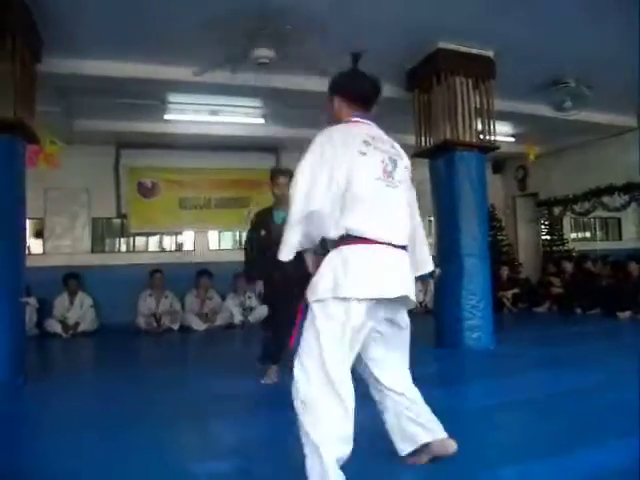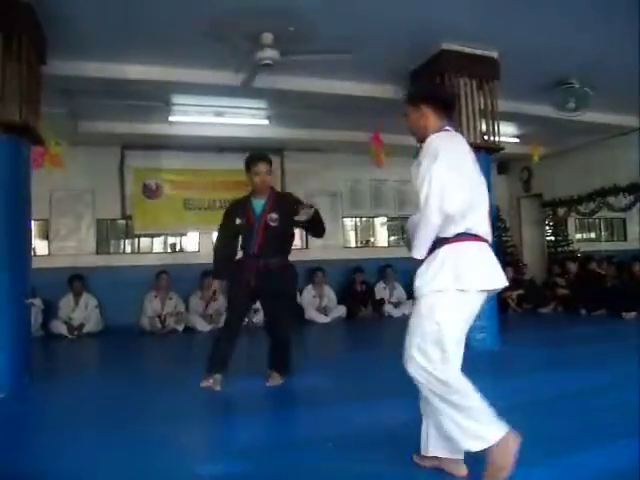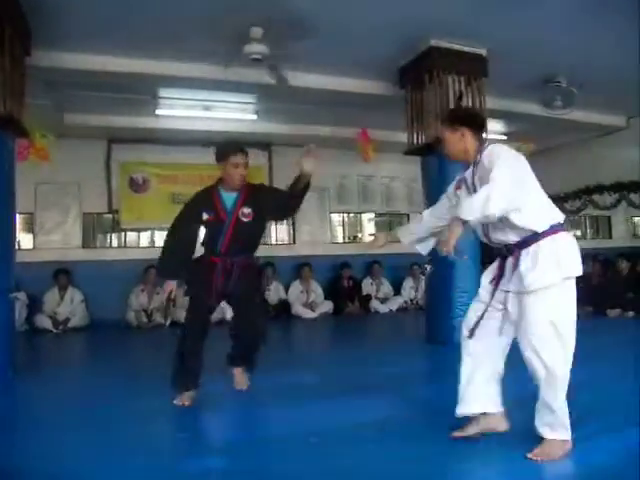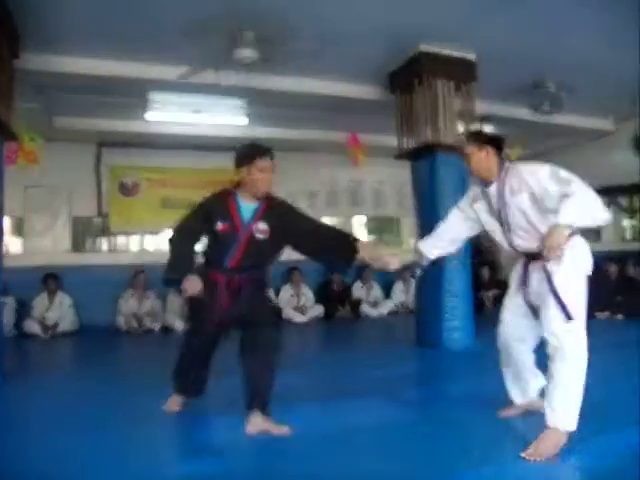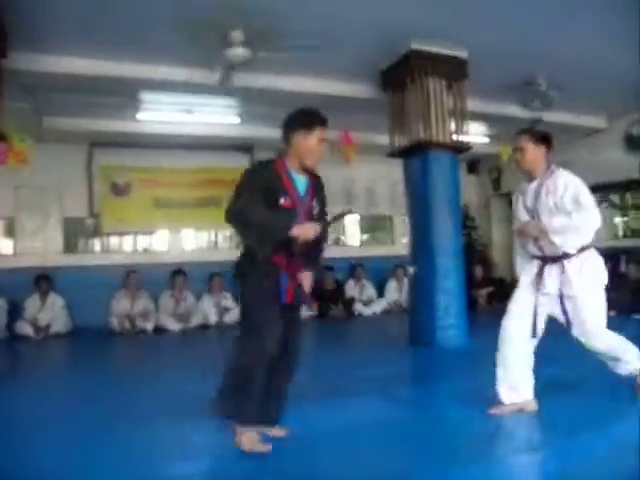
dt=0.3s
person 1, frame 1
left shoulder: (333, 140)
right shoulder: (395, 150)
left elbow: (312, 204)
right elbow: (411, 216)
left wrist: (297, 248)
right wrist: (415, 270)
left hip: (351, 265)
right hip: (394, 268)
left knee: (318, 378)
right knee: (388, 368)
right ankle: (431, 438)
person 1, frame 2
left shoulder: (440, 145)
right shoulder: (453, 148)
left elbow: (439, 206)
left wrist: (419, 248)
right wrist: (425, 252)
left hip: (455, 263)
right hip: (456, 263)
left knee: (426, 360)
right knee: (434, 358)
left ankle: (494, 437)
person 1, frame 3
left shoulder: (499, 157)
right shoulder: (467, 179)
left elbow: (502, 191)
right elbow: (438, 213)
left wrist: (458, 221)
right wrist: (394, 237)
left hip: (543, 256)
right hip: (512, 260)
left knee: (544, 347)
right knee: (480, 335)
left ankle: (556, 433)
right ankle: (489, 413)
person 1, frame 4
left shoulder: (528, 175)
right shoulder: (476, 199)
left elbow: (577, 193)
right elbow: (450, 230)
left wrist: (560, 227)
left hip: (562, 260)
right hip: (528, 267)
left knee: (563, 339)
right knee: (512, 335)
left ankle: (558, 428)
right ankle: (528, 397)
person 1, frame 5
left shoulder: (565, 182)
right shoulder: (523, 195)
left elbow: (589, 218)
left wrist: (541, 228)
left hip: (577, 268)
right hip: (540, 270)
left knee: (593, 334)
right knee: (513, 330)
right ankle: (519, 397)
person 2, frame 1
right shoulder: (261, 218)
right elbow: (252, 250)
right wrist: (256, 279)
left hip: (293, 278)
right hip: (269, 278)
left knee: (283, 320)
right knee: (276, 320)
left ankle: (273, 364)
person 2, frame 2
left shoulder: (286, 203)
right shoulder: (237, 208)
left elbow: (316, 228)
right elbow: (225, 242)
left wrist: (311, 215)
right wrist: (219, 276)
left hip: (277, 273)
right hip: (245, 272)
left knee: (278, 325)
right knee: (232, 322)
left ankle: (278, 371)
right ankle: (216, 373)
person 2, frame 3
left shoulder: (259, 196)
right shoulder: (204, 200)
left elbow: (288, 204)
right elbow: (179, 235)
left wrist: (303, 177)
right wrist: (171, 274)
left hip: (242, 271)
right hip: (208, 271)
left knee: (251, 324)
right knee: (194, 328)
left ankle: (239, 364)
right ankle: (187, 387)
person 2, frame 4
left shoulder: (278, 212)
right shoulder: (217, 204)
left elbow: (316, 234)
right elbow: (183, 236)
left wrist: (358, 248)
right wrist: (187, 273)
left hip: (250, 289)
right hip: (212, 288)
left knee: (264, 344)
right knee: (199, 344)
left ankle: (257, 414)
right ankle: (182, 392)
person 2, frame 5
left shoulder: (314, 184)
right shoulder: (263, 174)
left elbow: (318, 230)
right elbow: (240, 212)
left wrist: (310, 266)
right wrist: (290, 228)
left hip: (292, 276)
right hip: (262, 271)
left knee: (287, 349)
right knee: (262, 341)
left ankle: (264, 418)
right ankle: (242, 422)
